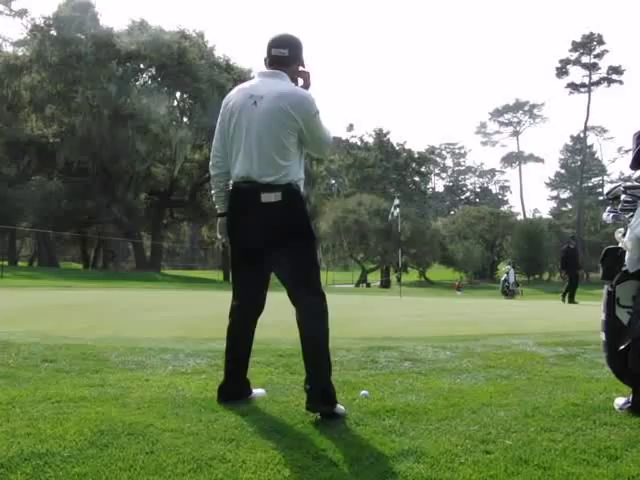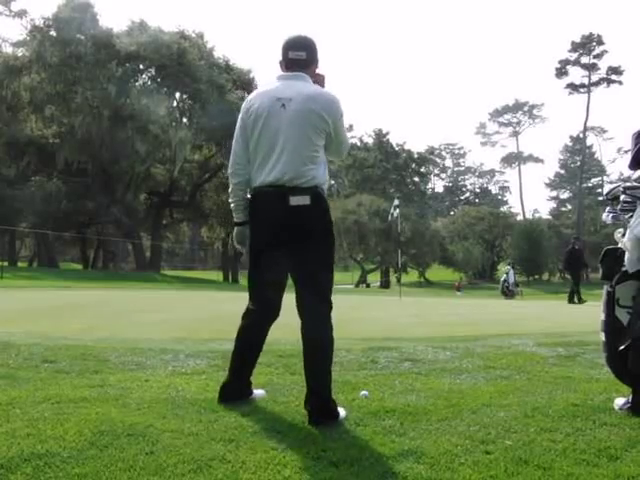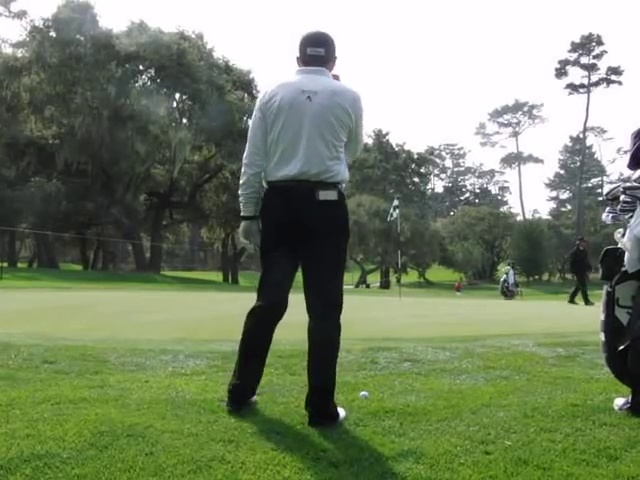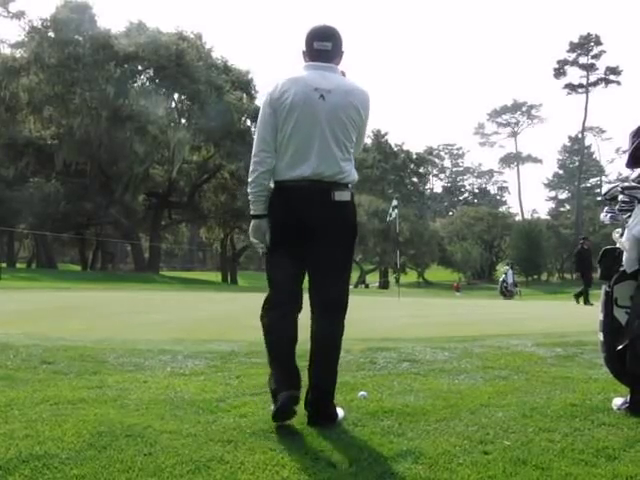
dt=0.2s
person 1, frame 1
left shoulder: (235, 97)
right shoulder: (299, 99)
left elbow: (218, 161)
right elbow: (323, 148)
left wrist: (222, 209)
left hip: (242, 204)
right hip: (283, 205)
left knee: (246, 299)
right knee: (309, 299)
left ankle: (234, 385)
right ankle: (321, 394)
person 1, frame 2
left shoulder: (254, 101)
right shoulder: (326, 101)
left elbow: (237, 167)
right elbow: (338, 152)
left wrist: (240, 217)
left hip: (264, 208)
right hip: (307, 209)
left knee: (262, 302)
right knee: (315, 308)
left ankle: (236, 386)
right ankle: (321, 406)
person 1, frame 3
left shoulder: (273, 95)
right shoulder: (348, 97)
left elbow: (252, 161)
left wrist: (248, 213)
left hip: (279, 203)
right hip: (325, 204)
left knee: (269, 299)
right knee: (325, 308)
left ankle: (242, 389)
right ankle: (321, 406)
person 1, frame 4
left shoulder: (281, 90)
right shoulder: (357, 96)
left elbow: (261, 157)
left wrist: (257, 212)
left hip: (288, 203)
right hip: (336, 205)
left knee: (281, 300)
right knee: (329, 307)
left ankle: (285, 387)
right ankle: (321, 404)
